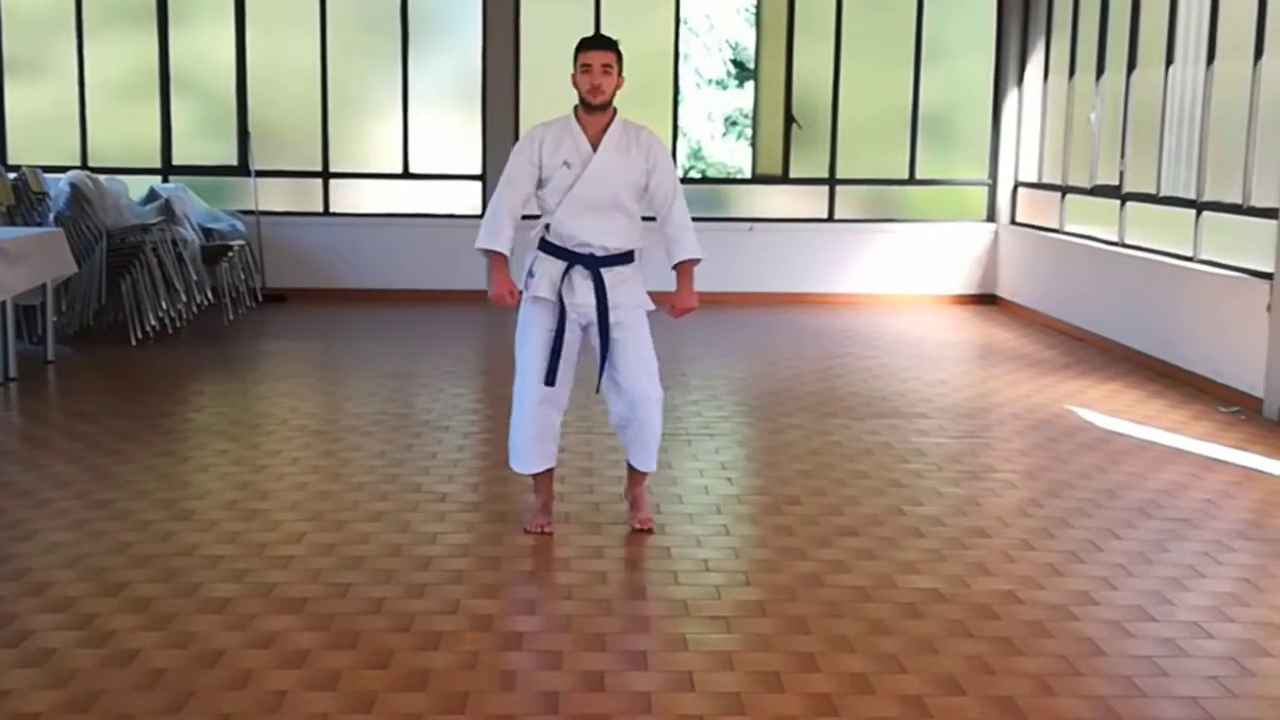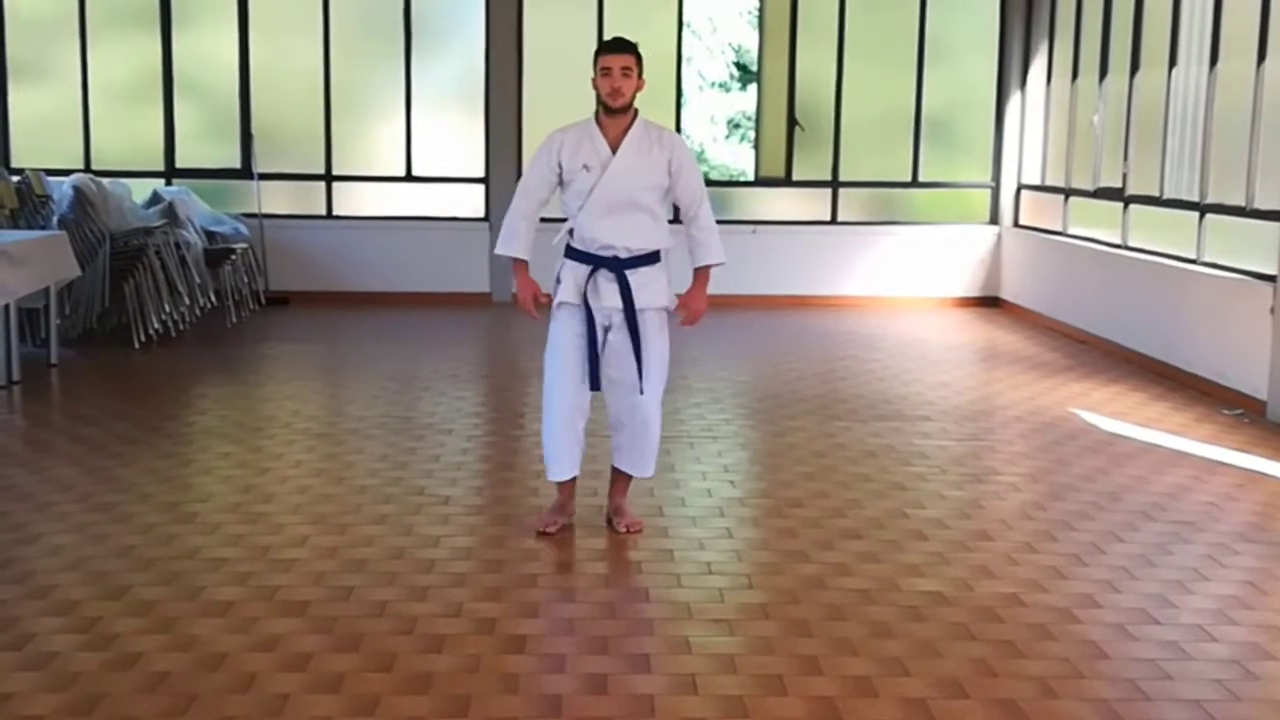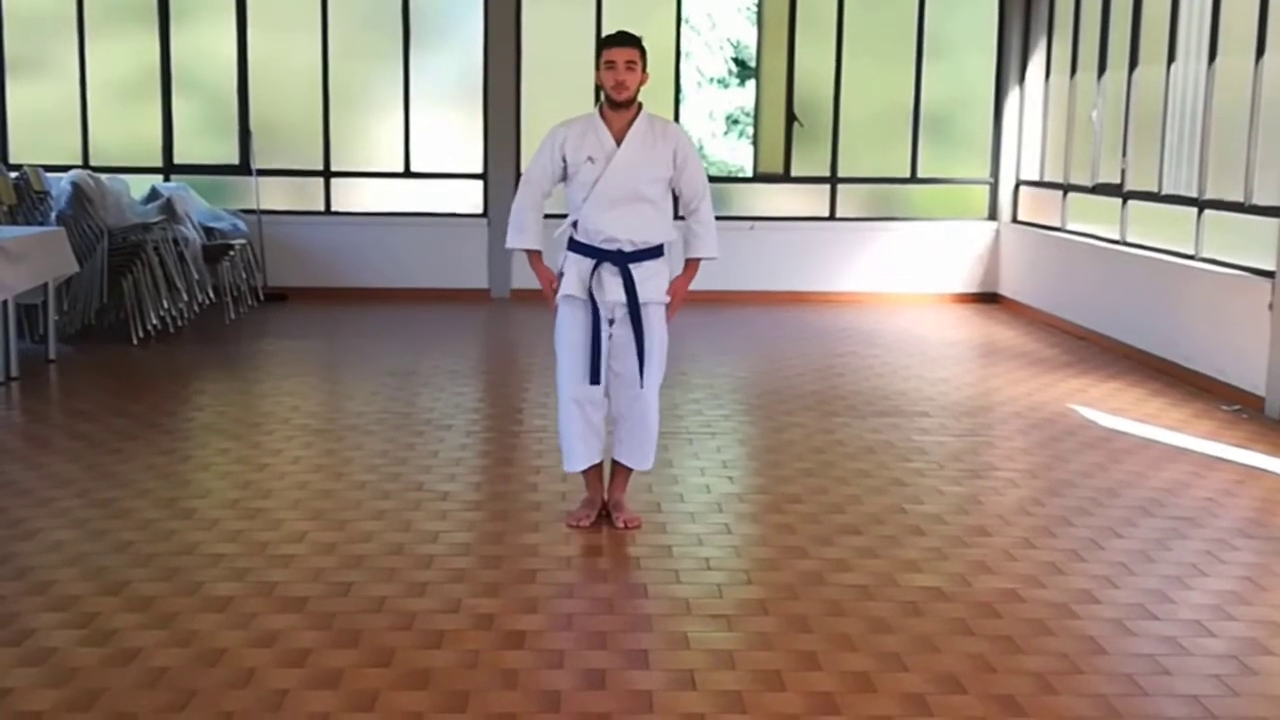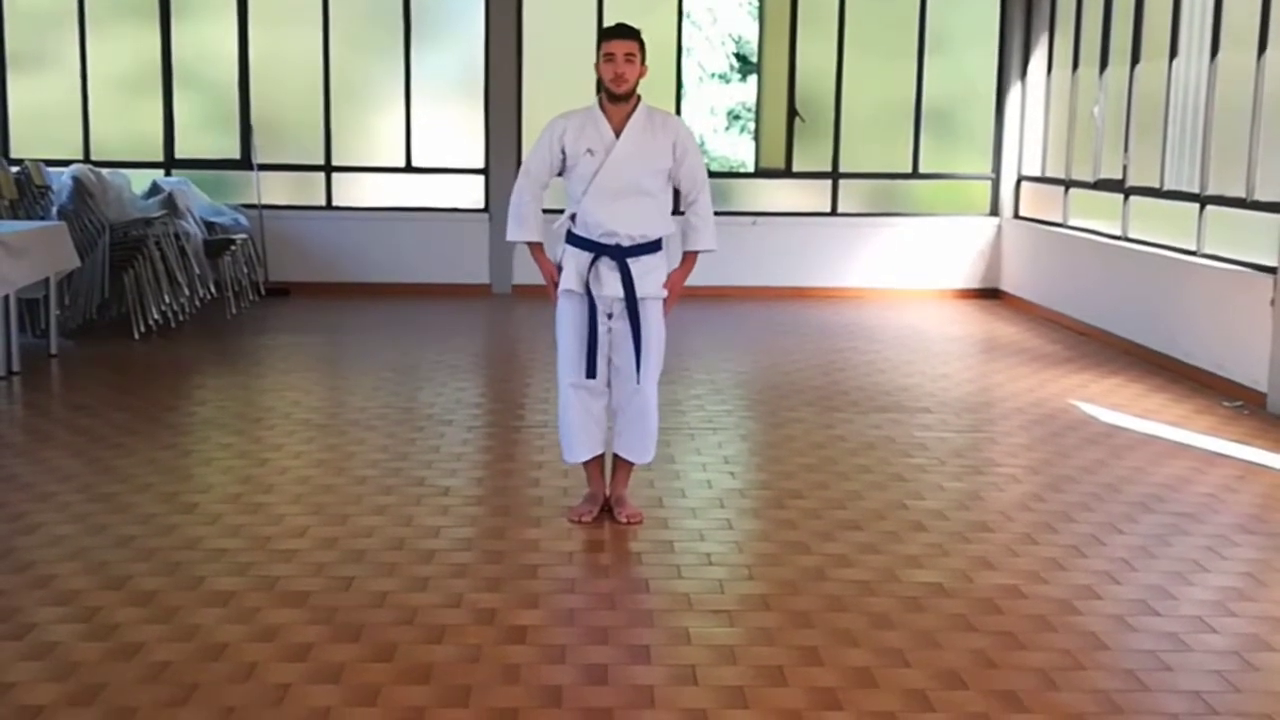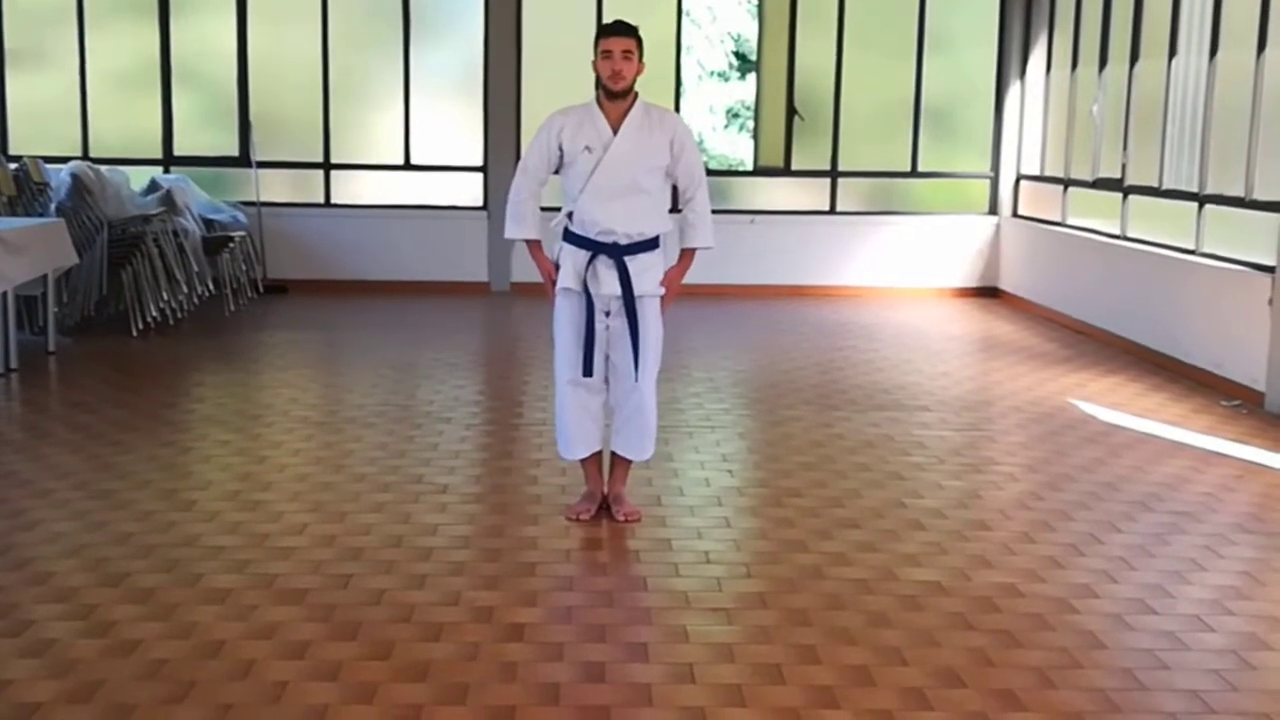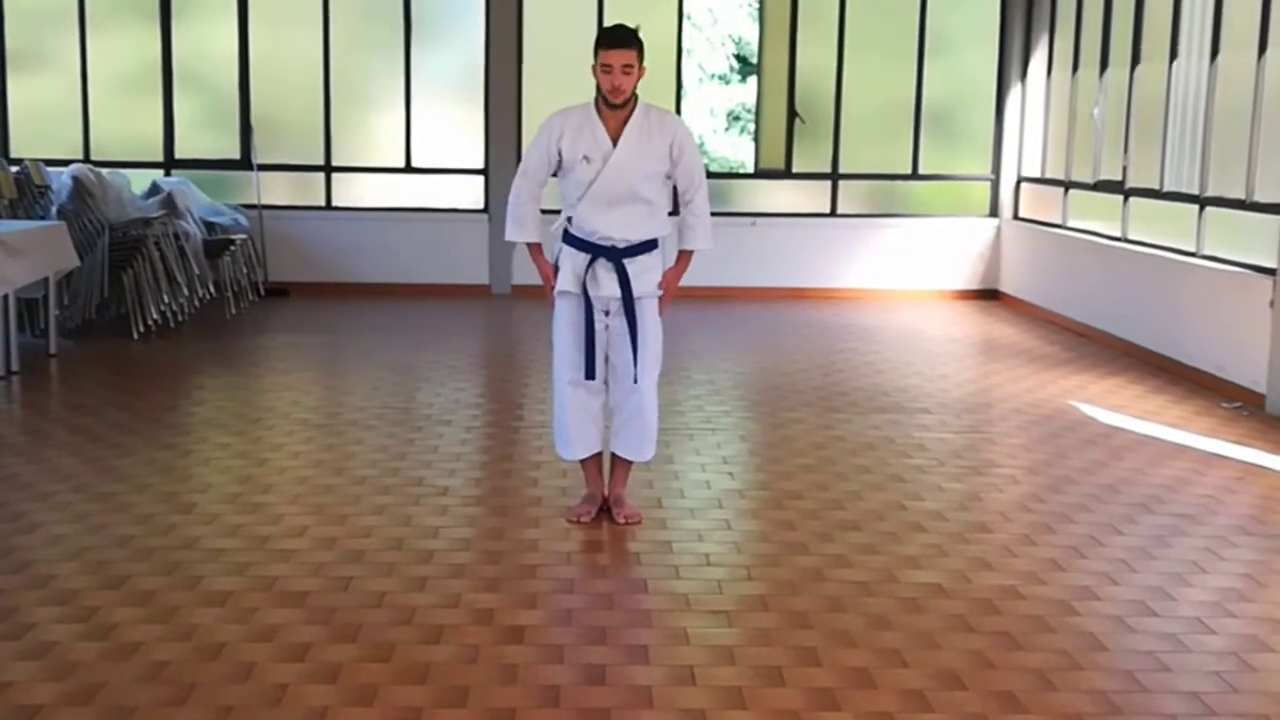
dt=0.4s
person 1, frame 1
left shoulder: (644, 145)
right shoulder: (541, 140)
left elbow: (672, 212)
right elbow: (506, 204)
left wrist: (685, 282)
right wrist: (499, 269)
left hip: (616, 280)
right hip: (552, 277)
left knee: (641, 394)
right knee: (538, 390)
left ankle: (636, 492)
right ankle: (543, 499)
person 1, frame 2
left shoulder: (668, 146)
right shoulder: (563, 143)
left elbow: (698, 214)
right elbow: (525, 207)
left wrist: (699, 286)
right wrist: (521, 275)
left hip: (642, 283)
right hip: (579, 280)
left knee: (639, 397)
right knee: (563, 394)
left ankle: (618, 499)
right ankle: (564, 497)
person 1, frame 3
left shoulder: (671, 139)
right shoulder: (567, 136)
left elbow: (699, 206)
right elbow: (528, 199)
left wrist: (687, 275)
right wrist: (540, 268)
left hip: (646, 277)
right hip: (583, 276)
left knee: (638, 390)
right knee: (580, 387)
left ankle: (618, 494)
right ankle: (592, 492)
person 1, frame 4
left shoulder: (670, 131)
right shoulder: (566, 128)
left elbow: (698, 199)
right elbow: (527, 190)
left wrist: (684, 268)
right wrist: (542, 260)
left hip: (644, 270)
right hip: (581, 268)
left knee: (638, 383)
right knee: (580, 380)
left ankle: (620, 490)
right ankle: (594, 488)
person 1, frame 5
left shoulder: (668, 127)
right shoulder: (563, 125)
left elbow: (695, 195)
right elbow: (525, 188)
left wrist: (682, 266)
right wrist: (540, 258)
left hip: (641, 268)
right hip: (579, 266)
left knee: (636, 380)
right knee: (578, 377)
left ankle: (618, 487)
right ankle: (592, 486)
person 1, frame 6
left shoulder: (670, 131)
right shoulder: (561, 126)
left elbow: (695, 198)
right elbow: (525, 191)
left wrist: (679, 268)
right wrist: (540, 262)
left hip: (641, 270)
right hip: (578, 267)
left knee: (636, 382)
right knee: (577, 379)
left ankle: (618, 489)
right ankle: (593, 488)
